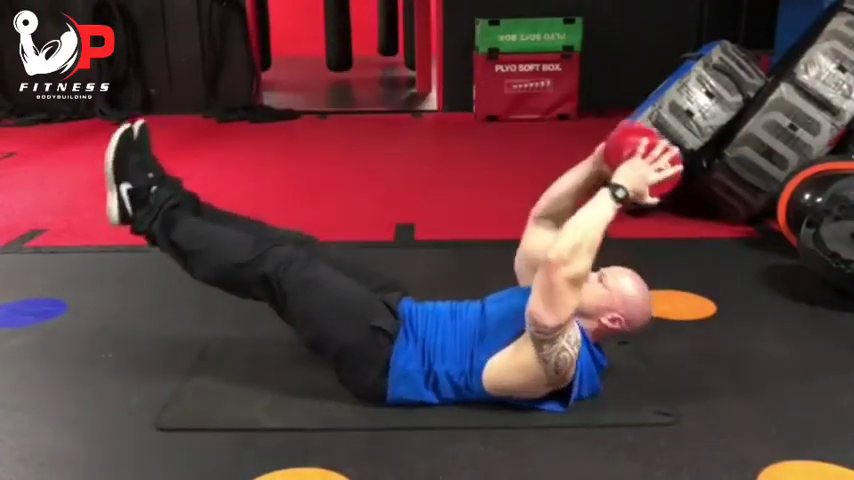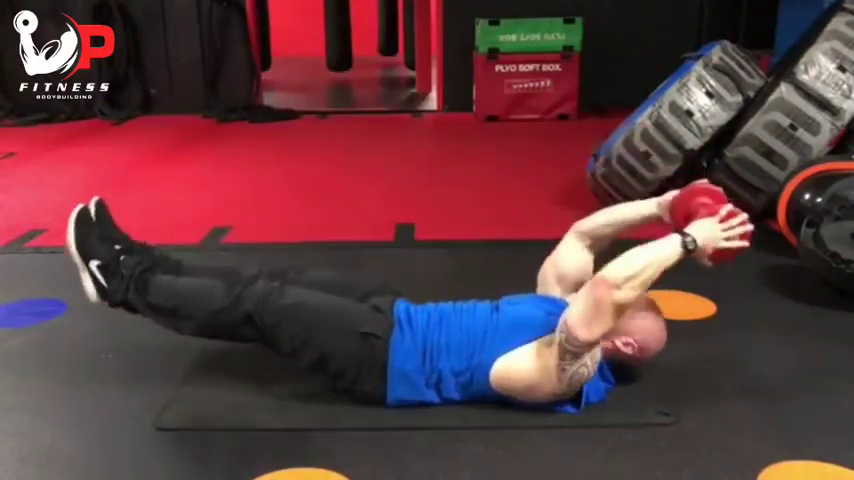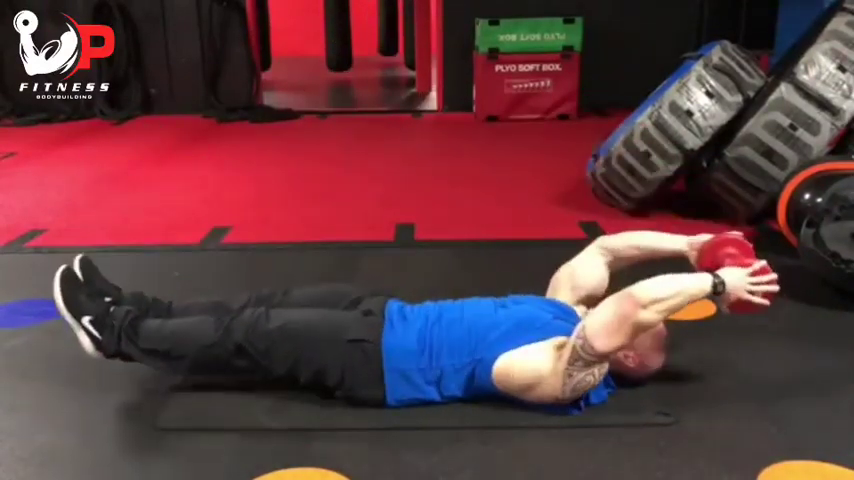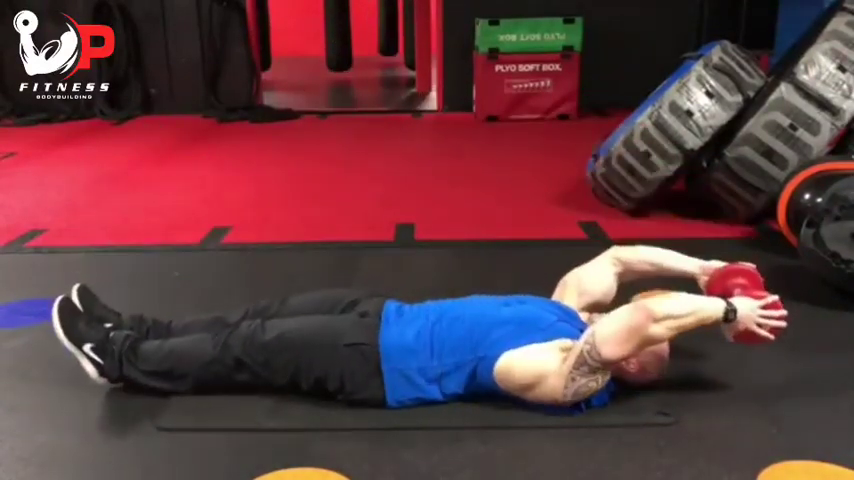
dt=0.5s
person 1, frame 1
left shoulder: (561, 358)
right shoulder: (550, 309)
left elbow: (562, 267)
right elbow: (543, 222)
left wrist: (617, 192)
right wrist: (598, 167)
left hip: (388, 357)
right hip: (402, 317)
left knee: (280, 270)
right knee: (297, 250)
left ankle: (153, 215)
right ankle: (165, 205)
person 1, frame 2
left shoulder: (570, 372)
right shoulder: (561, 305)
left elbow: (609, 286)
right elbow: (583, 235)
left wrist: (685, 240)
right wrist: (663, 209)
left hip: (388, 361)
right hip: (399, 317)
left knee: (263, 308)
right knee: (278, 285)
left ankle: (125, 282)
right ankle: (135, 267)
person 1, frame 3
left shoulder: (572, 375)
right shoulder: (568, 311)
left elbow: (634, 301)
right elbow: (607, 247)
left wrist: (714, 282)
right wrist: (694, 245)
left hip: (384, 363)
right hip: (390, 317)
left knee: (252, 339)
right knee: (264, 308)
left ankle: (120, 333)
right ankle: (131, 316)
person 1, frame 4
left shoulder: (573, 377)
right shoulder: (571, 312)
left elbow: (646, 316)
right elbow: (623, 258)
left wrist: (725, 309)
right wrist: (710, 272)
left hip: (383, 362)
right hip: (389, 317)
left knee: (251, 350)
right knee: (263, 321)
left ankle: (121, 356)
right ankle: (130, 338)
